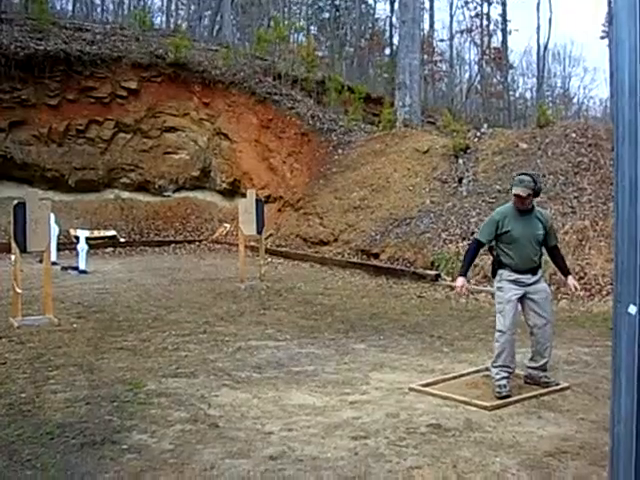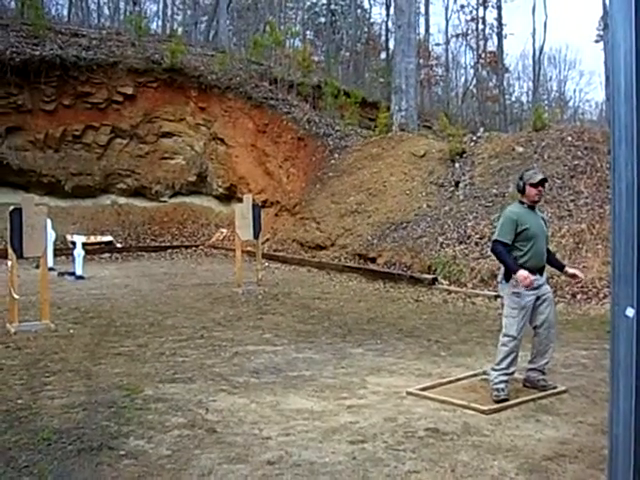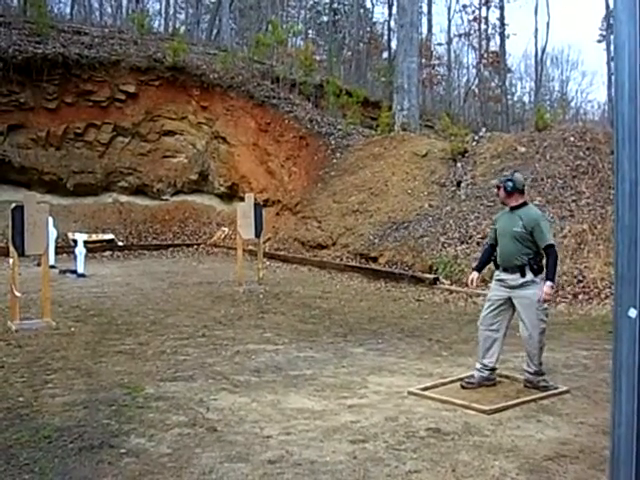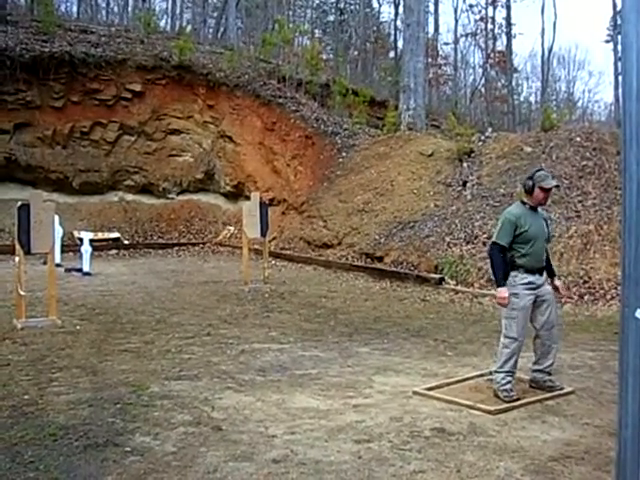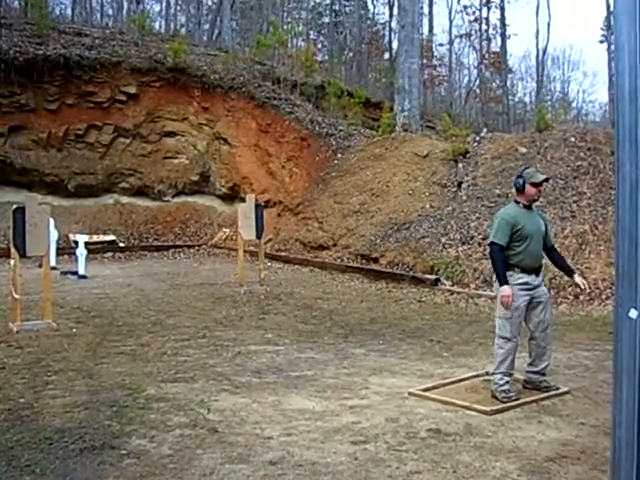
dt=1s
person 1, frame 1
left shoulder: (543, 217)
right shoulder: (500, 215)
left elbow: (552, 248)
right elbow: (476, 244)
left wrist: (567, 274)
right wrist: (463, 275)
left hip: (535, 279)
right hip: (508, 279)
left knee: (543, 326)
right knee: (505, 330)
left ankle: (536, 371)
right ankle: (501, 377)
person 1, frame 2
left shoulder: (539, 217)
right shoulder: (512, 214)
right elbow: (497, 247)
left wrist: (564, 269)
right wrist: (517, 270)
left hip: (540, 280)
right hip: (519, 282)
left knee: (546, 329)
right knee: (512, 333)
left ankle: (534, 374)
right ankle: (499, 381)
person 1, frame 3
left shoulder: (534, 216)
right shoulder: (501, 217)
left elbow: (550, 251)
right elbow: (492, 246)
left wrist: (549, 282)
right wrist: (477, 270)
left hip: (527, 281)
right hip: (501, 279)
left knee: (533, 332)
right knee: (489, 325)
left ankle: (534, 375)
right ankle: (484, 372)
person 1, frame 4
left shoulder: (543, 217)
right shoulder: (512, 215)
right elbow: (495, 250)
left wrist: (553, 277)
right wrist: (500, 285)
left hip: (541, 280)
right hip: (517, 281)
left knee: (548, 330)
right knee: (513, 335)
left ankle: (540, 375)
right ankle: (502, 382)
person 1, frame 5
left shoulder: (539, 217)
right shoulder: (507, 215)
left elbow: (550, 249)
right elbow: (495, 251)
left wrist: (572, 274)
right wrist: (504, 284)
left hip: (536, 280)
right hip: (514, 281)
left knee: (541, 332)
right knee: (507, 335)
left ankle: (535, 376)
right ankle: (500, 383)
